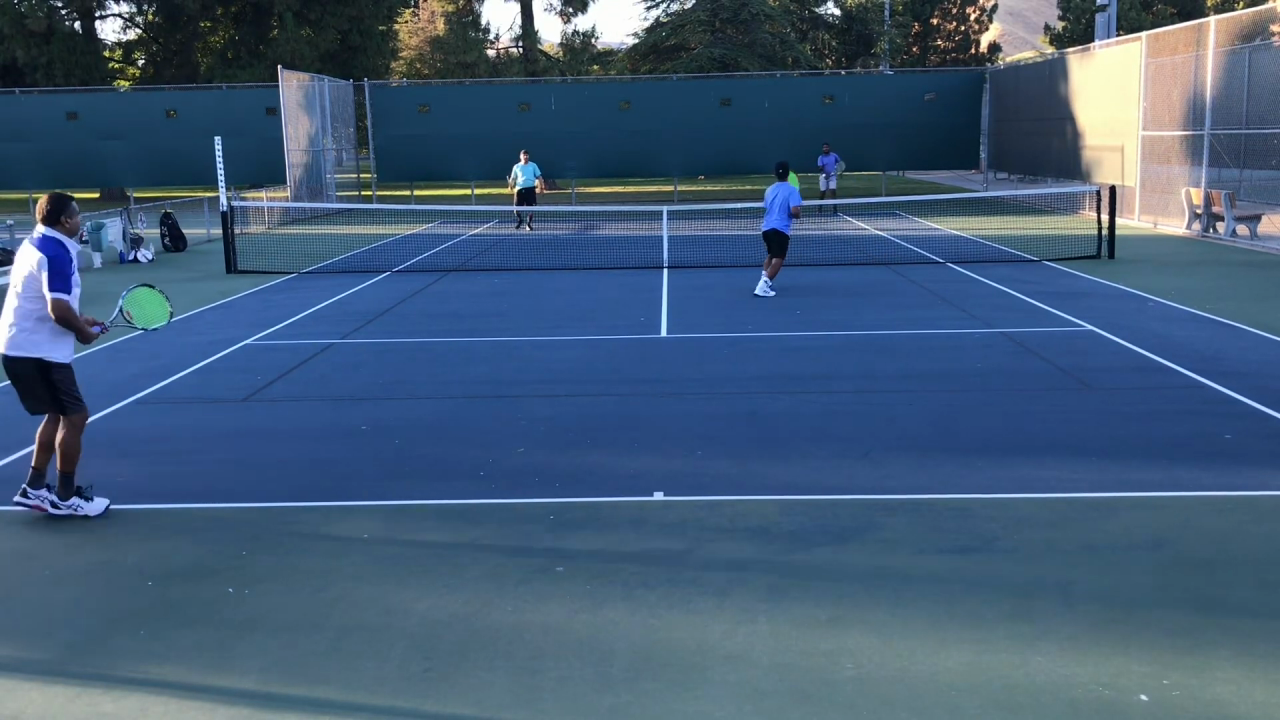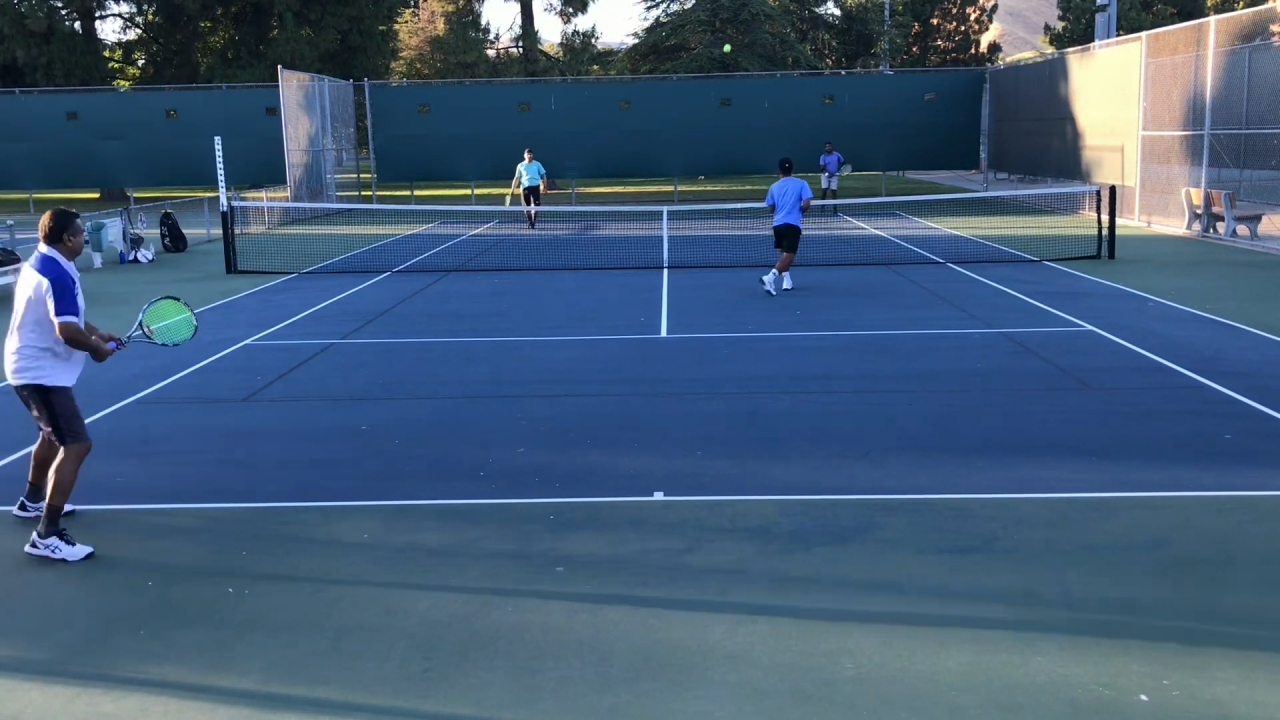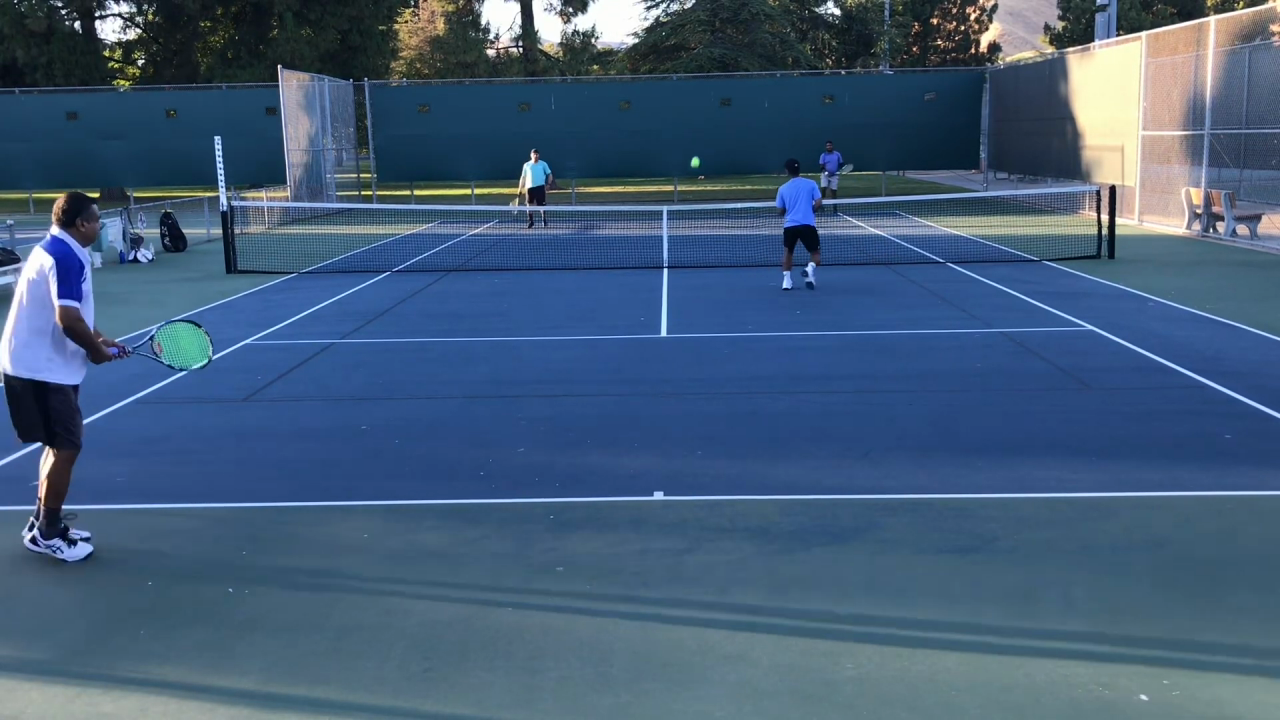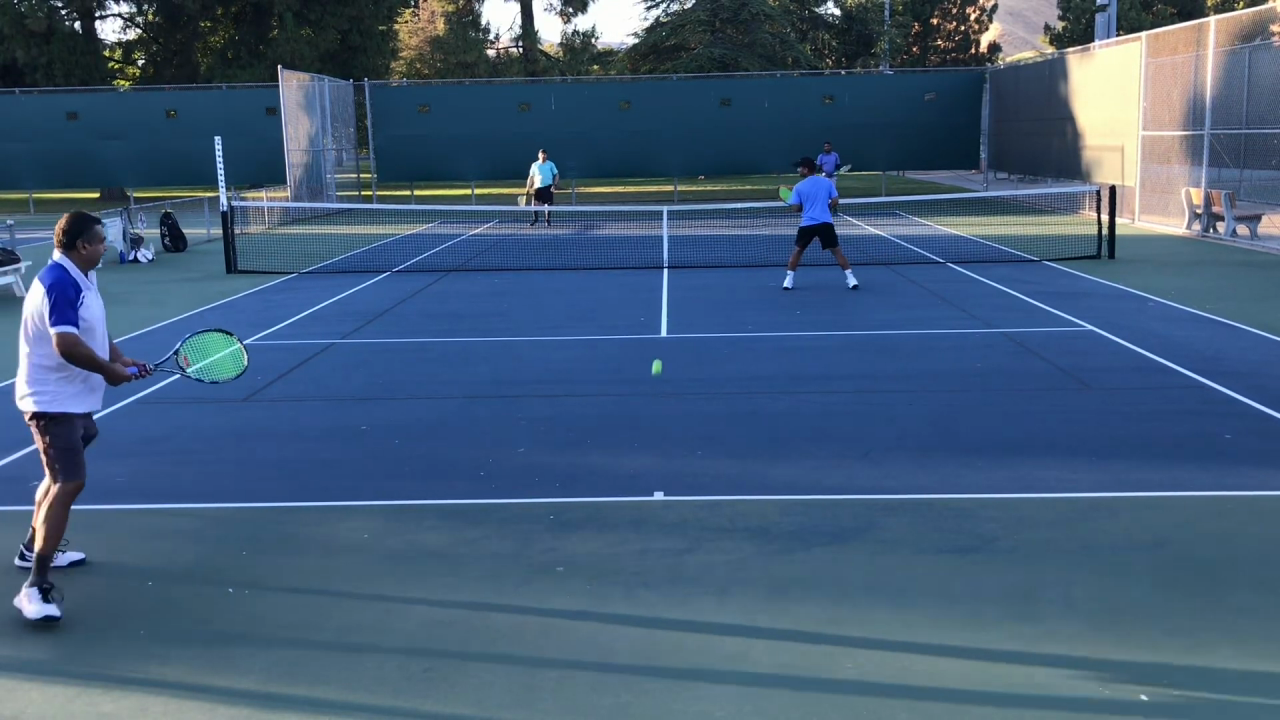
dt=0.2s
person 1, frame 1
left shoulder: (34, 244)
right shoulder: (57, 254)
right elbow: (58, 310)
left wrist: (80, 320)
right wrist: (84, 332)
right hip: (37, 349)
left knee: (56, 415)
right knee: (74, 417)
left ankle: (34, 489)
right ankle: (66, 497)
person 1, frame 2
left shoulder: (44, 263)
right shoulder: (57, 275)
right elbow: (68, 333)
left wrist: (95, 332)
right wrist: (98, 350)
left hip: (36, 368)
right hip: (42, 374)
left knee: (57, 436)
right knee: (76, 446)
left ankle: (33, 500)
right ankle: (47, 535)
person 1, frame 3
left shoulder: (55, 250)
right shoulder: (66, 258)
right elbow: (67, 319)
left wrist: (97, 338)
right wrist: (96, 350)
left hip: (36, 364)
right hip: (40, 369)
left knee: (57, 444)
right knee: (65, 450)
left ankle: (44, 521)
right ankle: (47, 534)
person 1, frame 4
left shoulder: (76, 279)
right shoulder: (60, 284)
left elbow: (90, 333)
right elbow: (67, 346)
left wrist: (119, 359)
right wrist: (109, 371)
left hip: (71, 398)
right hip: (54, 401)
left knee: (63, 477)
right knee: (68, 483)
left ankle: (35, 547)
right ankle: (36, 585)
